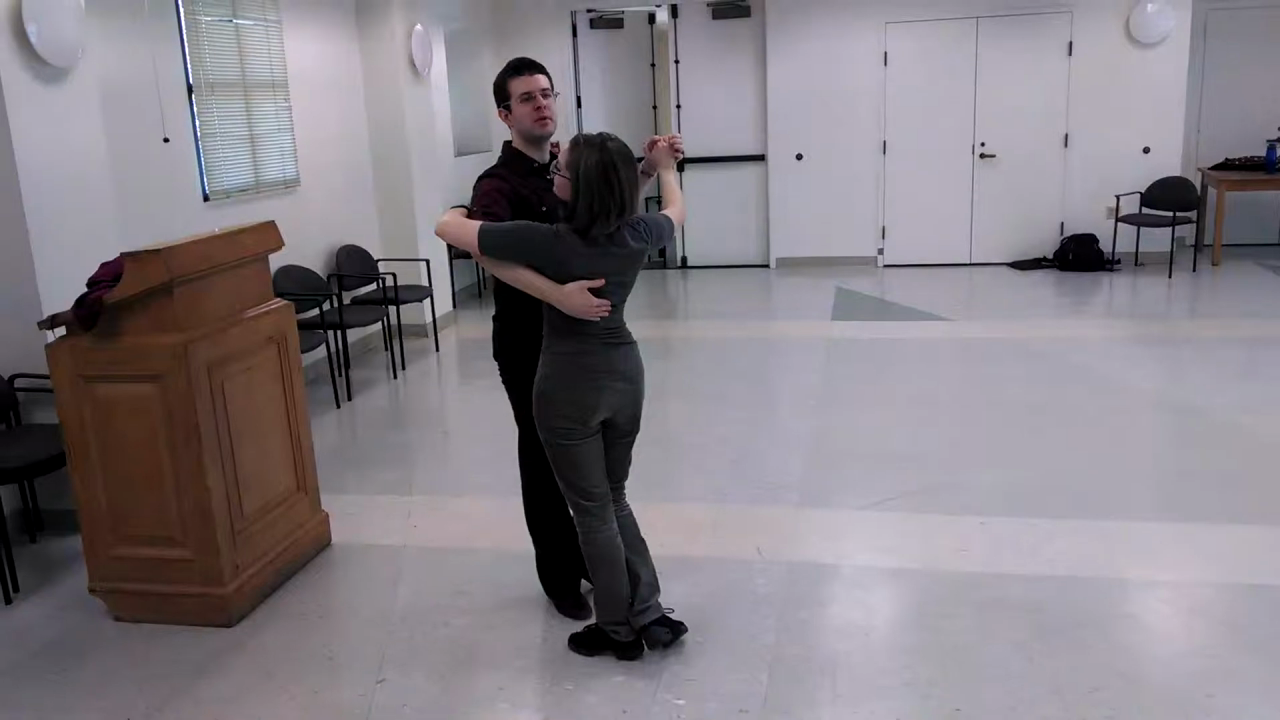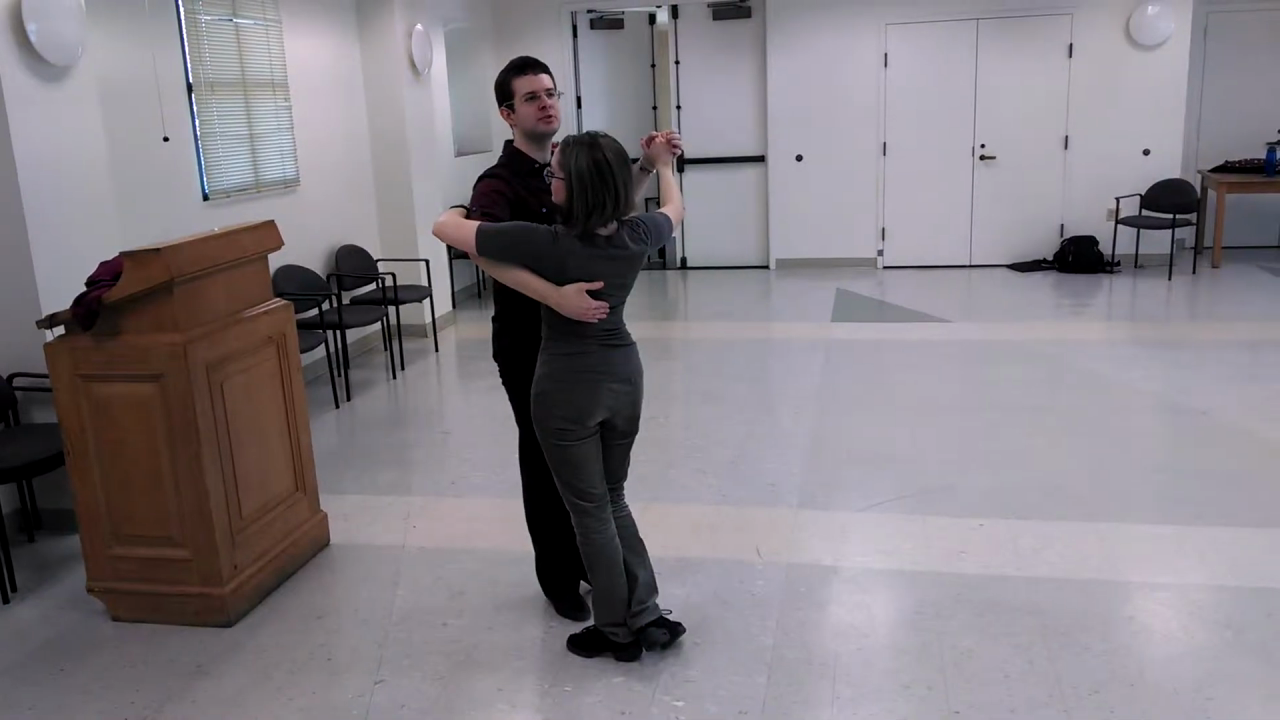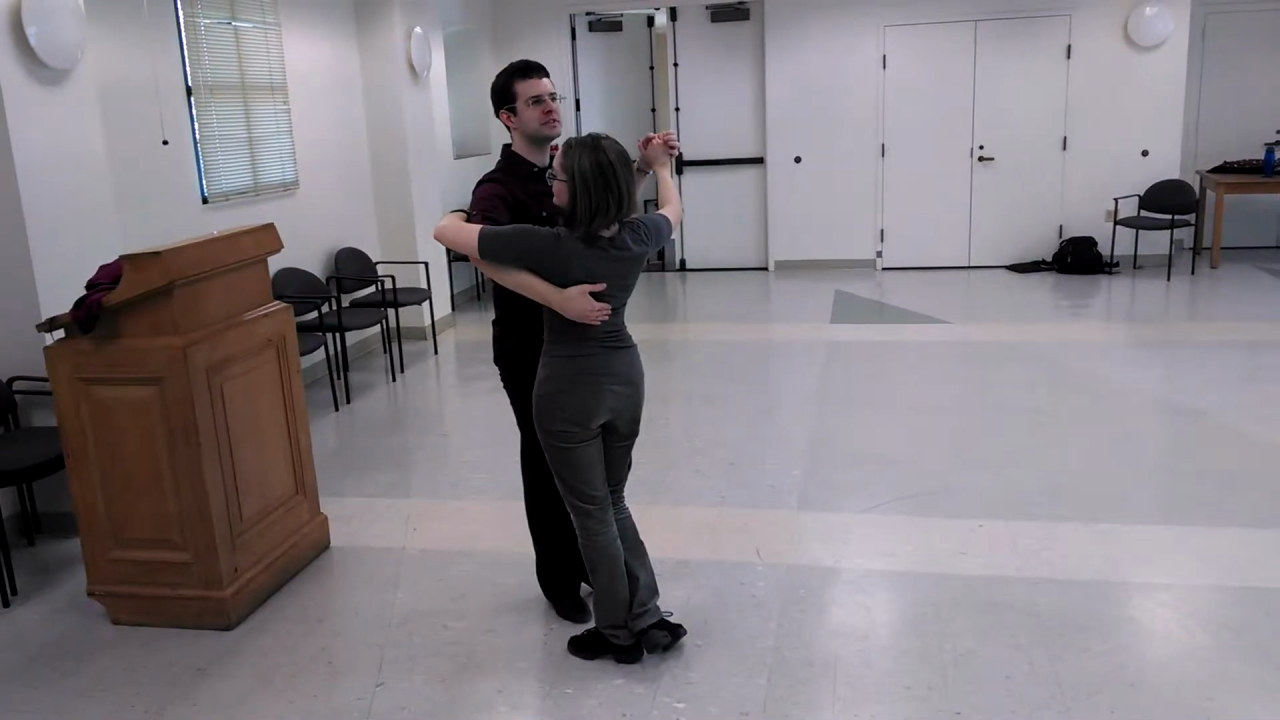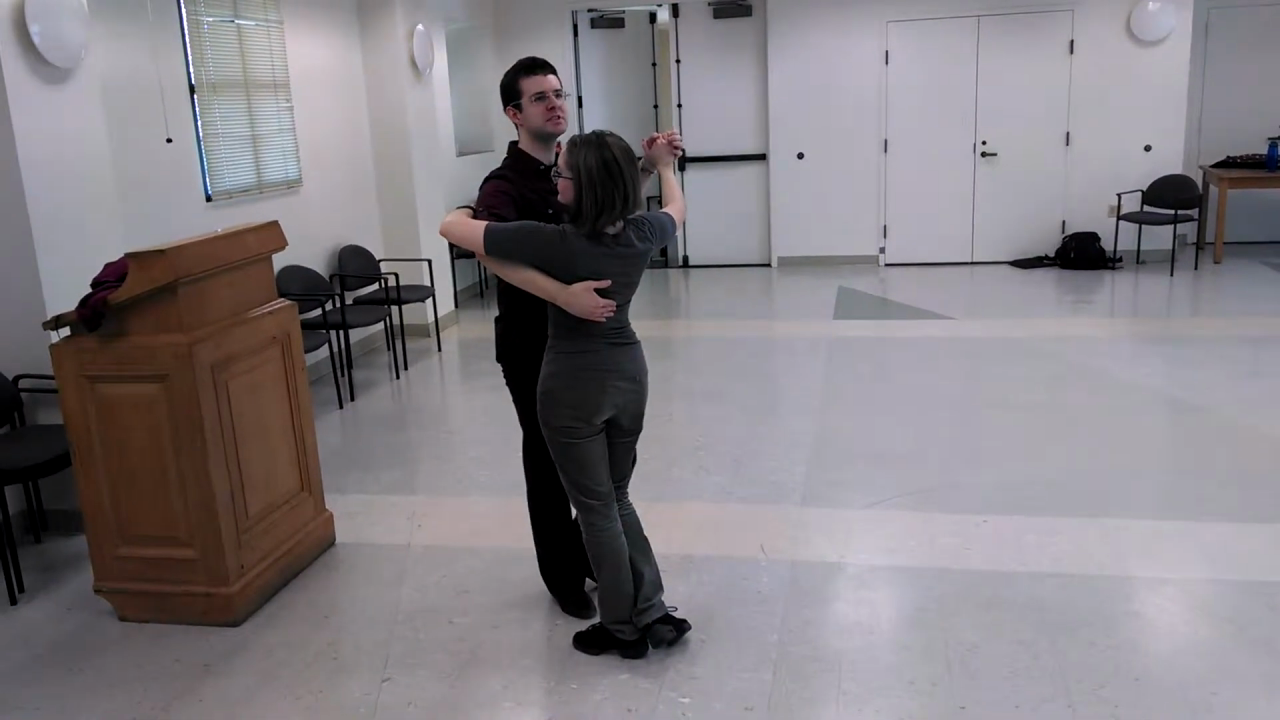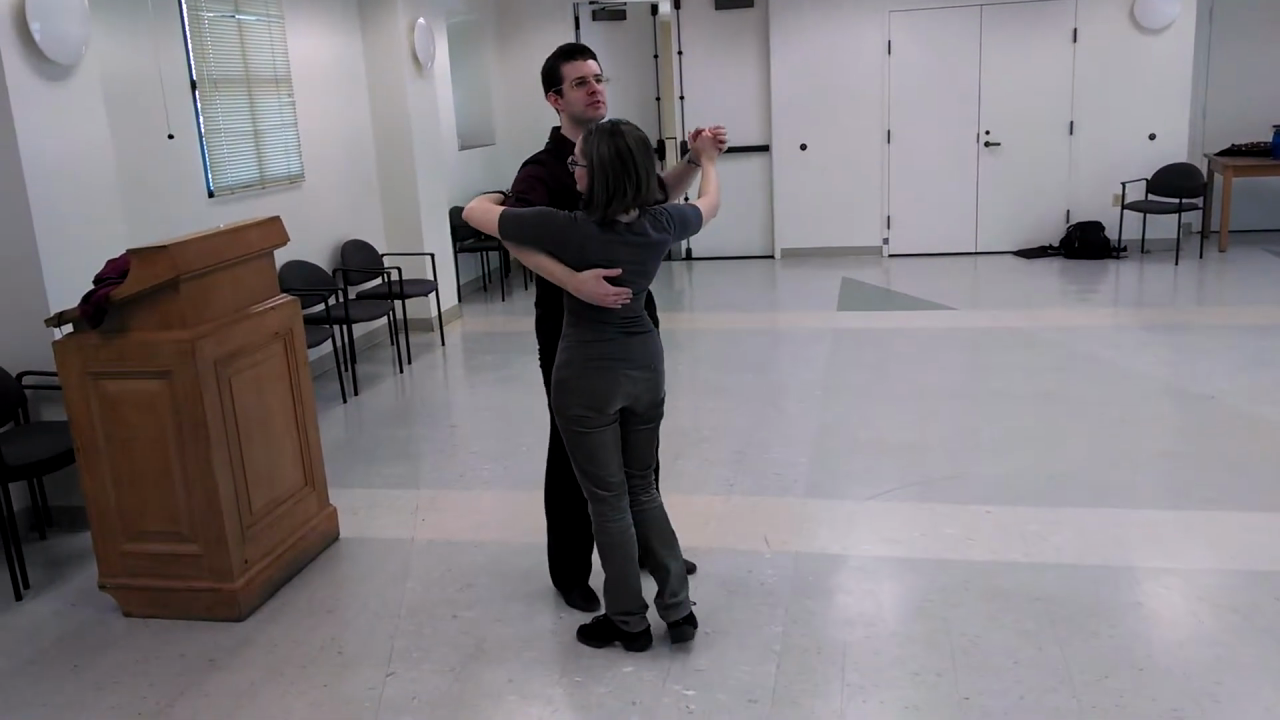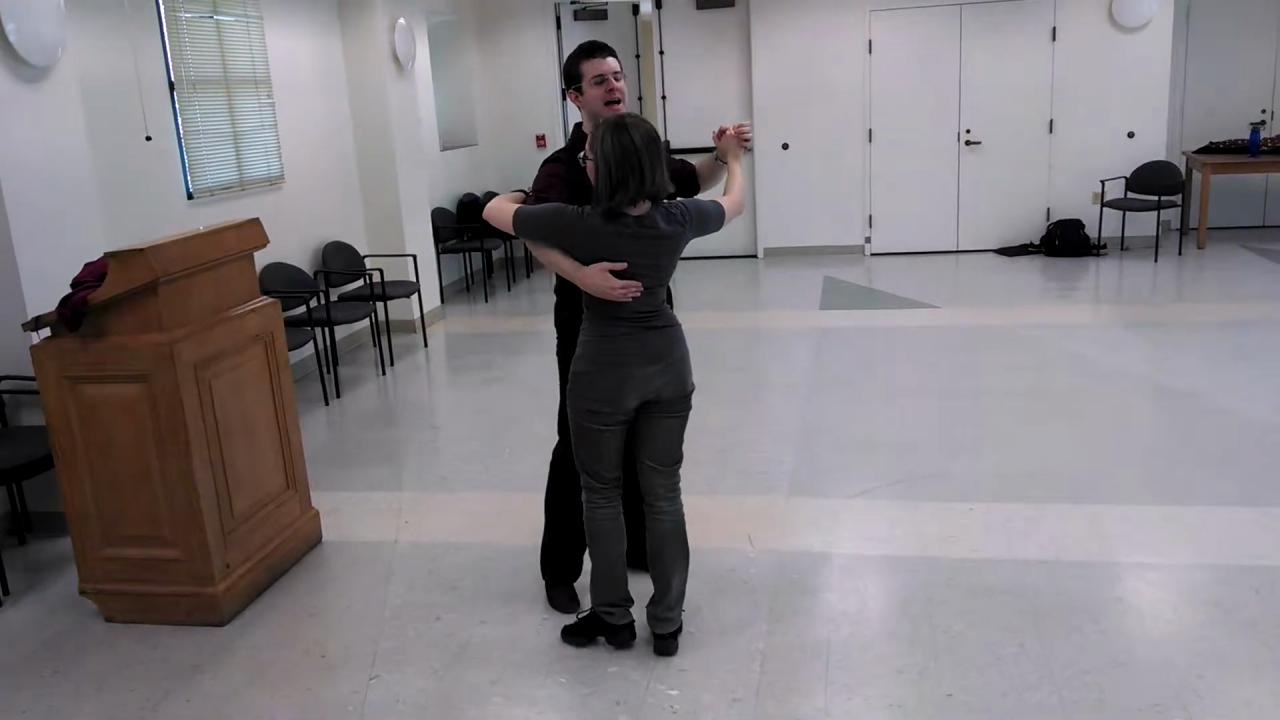
dt=0.7s
person 1, frame 1
right shoulder: (499, 184)
right elbow: (489, 250)
left wrist: (648, 168)
right wrist: (556, 295)
right hip: (528, 347)
right knee: (545, 459)
left ankle: (588, 556)
right ankle: (559, 574)
person 1, frame 2
right shoulder: (499, 185)
right elbow: (487, 251)
left wrist: (647, 166)
right wrist: (554, 295)
right hip: (528, 348)
right knee: (545, 460)
left ankle: (588, 557)
right ankle: (557, 575)
person 1, frame 3
right shoulder: (498, 189)
right elbow: (489, 257)
right wrist: (558, 299)
right hip: (530, 352)
right knee: (547, 465)
left ankle: (589, 560)
right ankle: (558, 578)
person 1, frame 4
right shoulder: (504, 187)
right elbow: (494, 252)
left wrist: (647, 167)
right wrist: (562, 295)
right hip: (534, 352)
right knee: (550, 464)
left ankle: (593, 556)
right ankle: (563, 575)
person 1, frame 5
right shoulder: (543, 171)
left elbow: (659, 195)
left wrist: (694, 159)
right wrist: (573, 281)
right knee: (573, 453)
right ankle: (569, 570)
person 1, frame 6
right shoulder: (563, 168)
left elbow: (692, 181)
left wrist: (724, 154)
right wrist: (580, 276)
right hip: (589, 332)
right knee: (580, 448)
left ankle: (635, 544)
right ankle: (559, 569)
person 2, frame 1
left shoulder: (547, 242)
right shoulder: (637, 234)
left elbow: (446, 228)
right elbow: (676, 213)
left wrist: (462, 207)
right wrist: (666, 166)
left hip: (569, 384)
right hip: (624, 374)
left knee: (591, 509)
right knee: (614, 499)
left ankle: (619, 630)
right ankle: (649, 614)
person 2, frame 2
left shoulder: (545, 244)
right shoulder: (636, 236)
left elbow: (445, 228)
right elbow: (674, 211)
left wrist: (462, 207)
right wrist: (664, 165)
left hip: (566, 387)
right hip: (623, 375)
left knee: (589, 511)
right knee: (613, 500)
left ankle: (617, 632)
right ankle: (647, 616)
person 2, frame 3
left shoulder: (548, 247)
right shoulder: (637, 237)
left elbow: (446, 233)
right elbow: (673, 211)
left wrist: (462, 212)
right wrist: (661, 165)
left hip: (568, 388)
right hip: (625, 378)
left knee: (591, 513)
right knee: (613, 501)
left ankle: (618, 633)
right ankle: (647, 618)
person 2, frame 4
left shoulder: (553, 243)
right shoulder: (641, 233)
left elbow: (451, 228)
right elbow: (676, 210)
left wrist: (466, 209)
right wrist: (664, 165)
left hip: (573, 384)
right hip: (628, 373)
left knee: (595, 508)
right knee: (617, 497)
left ankle: (624, 629)
right ankle: (653, 612)
person 2, frame 5
left shoulder: (567, 230)
right shoulder: (661, 224)
left elbow: (474, 213)
right elbow: (709, 204)
left wrist: (496, 196)
right wrist: (707, 160)
left hip: (587, 373)
right hip: (644, 363)
left knee: (607, 499)
right knee: (642, 487)
left ankle: (627, 620)
right ankle: (678, 607)
person 2, frame 6
left shoulder: (577, 225)
right shoulder: (678, 219)
left elbow: (494, 211)
right elbow: (733, 204)
left wrist: (520, 194)
right wrist: (733, 158)
left hip: (604, 370)
right hip: (667, 362)
left knee: (601, 492)
right knee: (663, 494)
left ankle: (612, 614)
right ankle: (667, 623)
